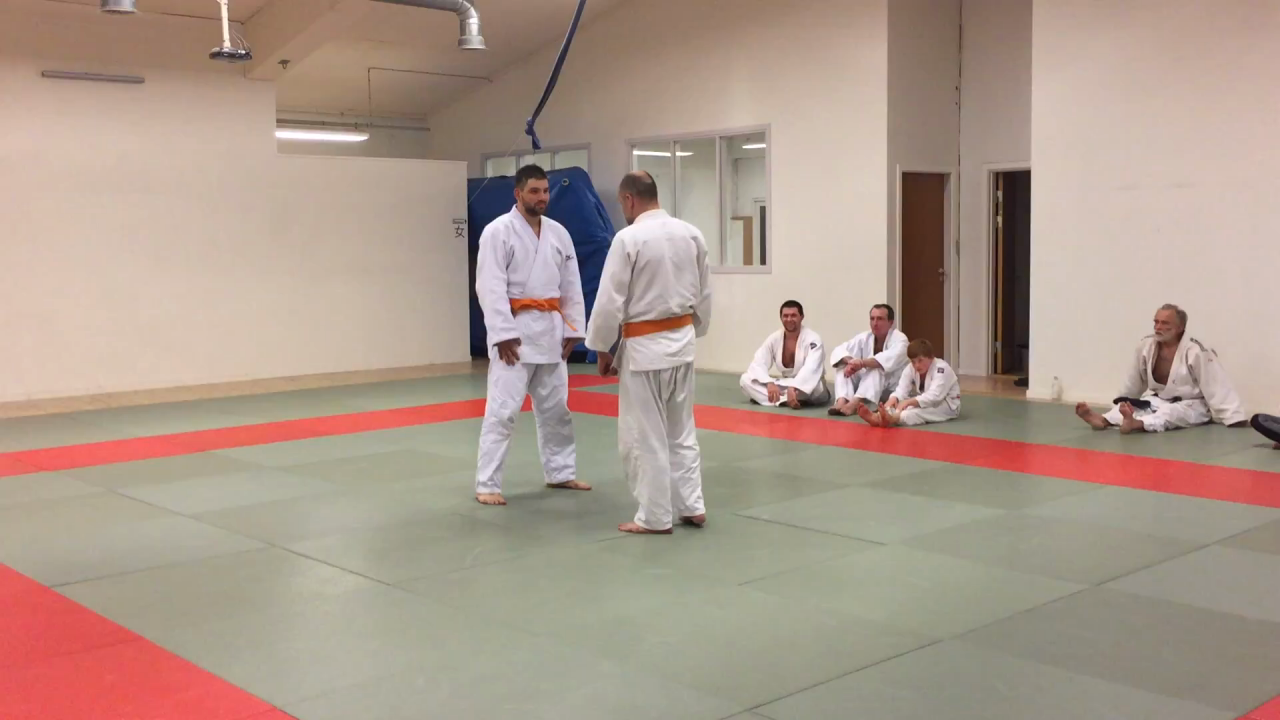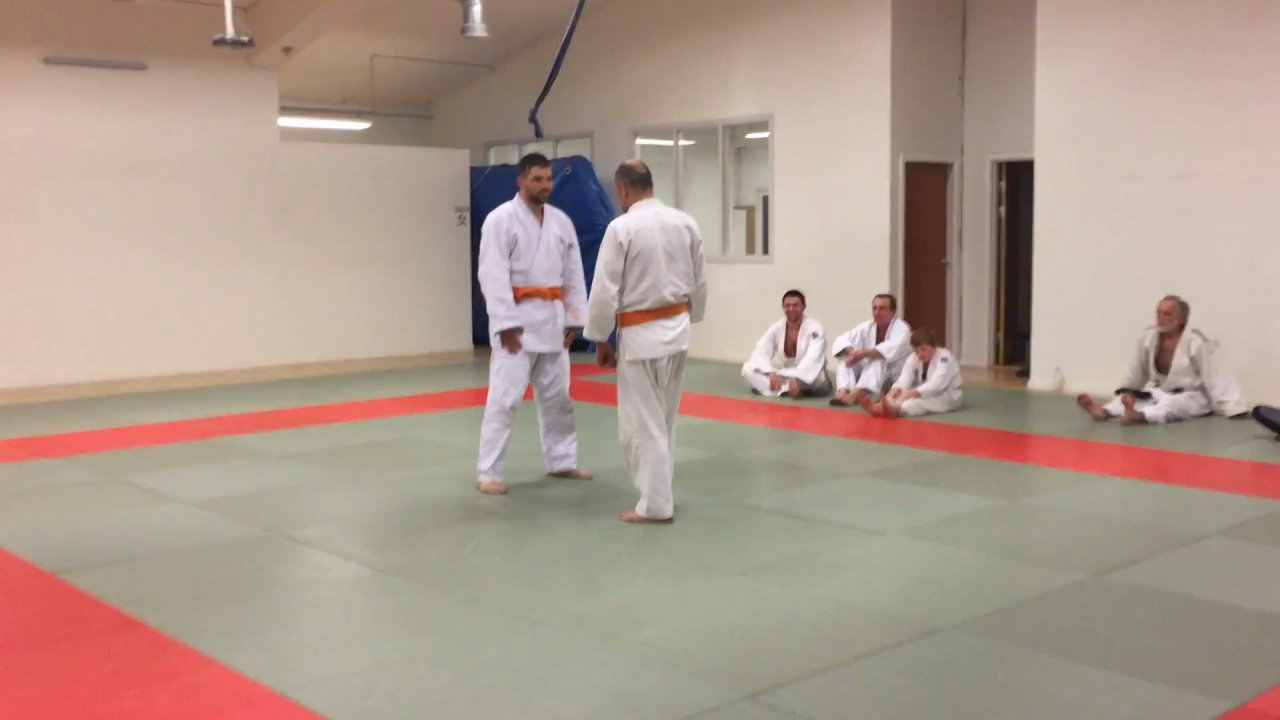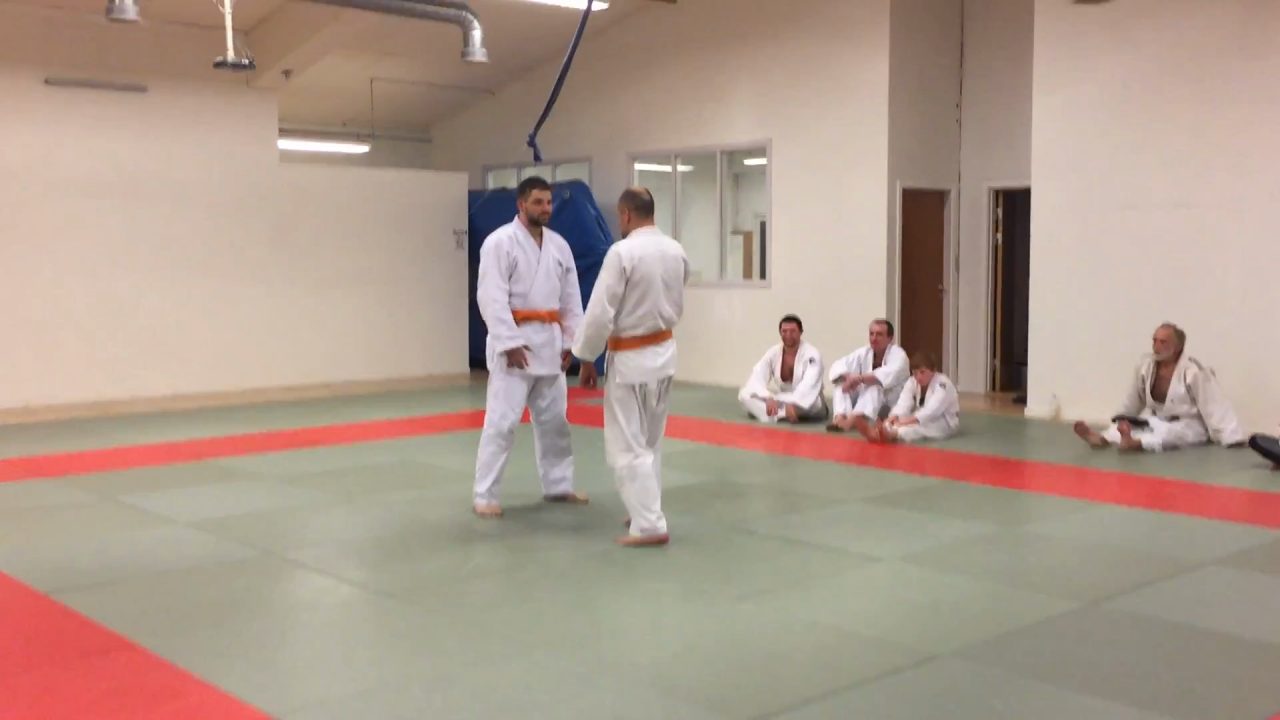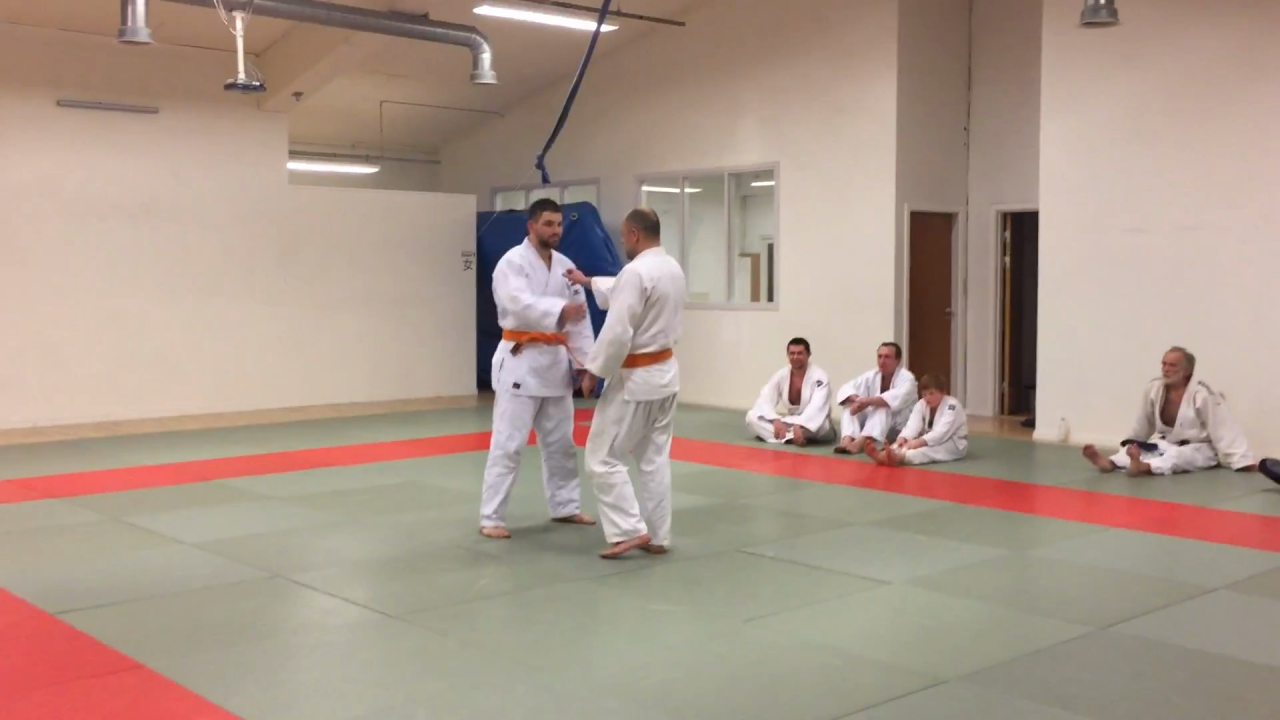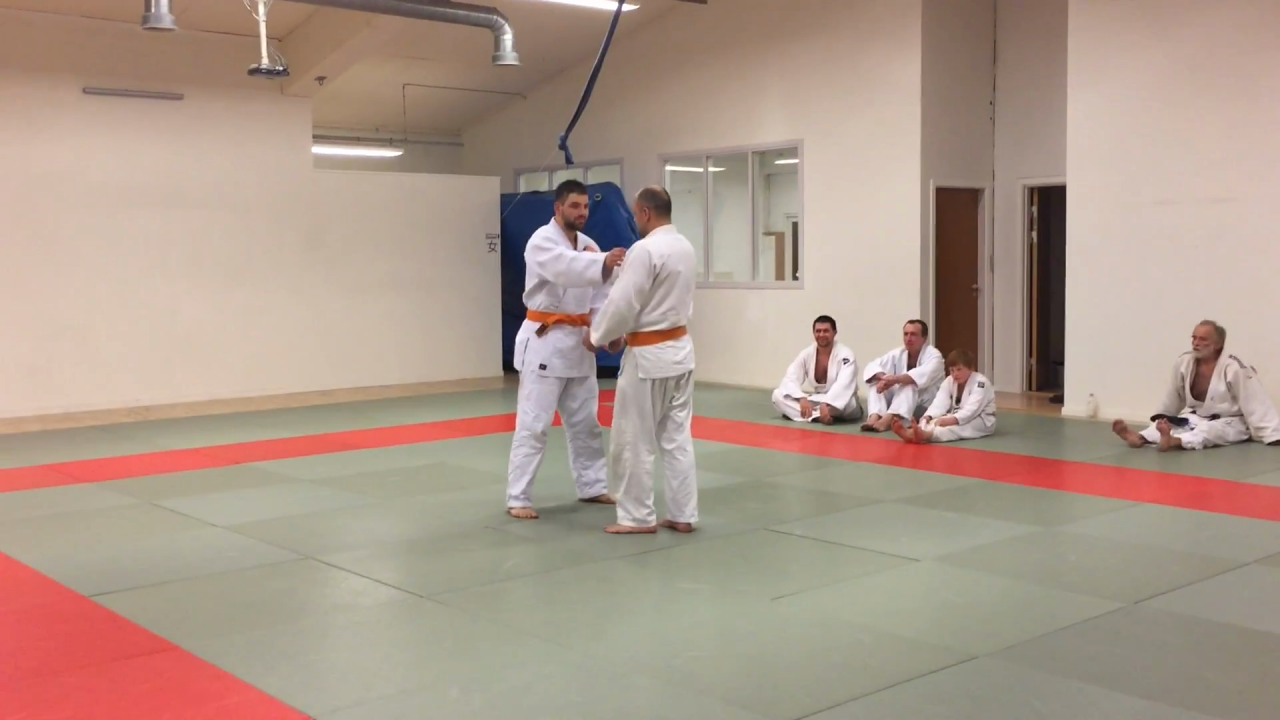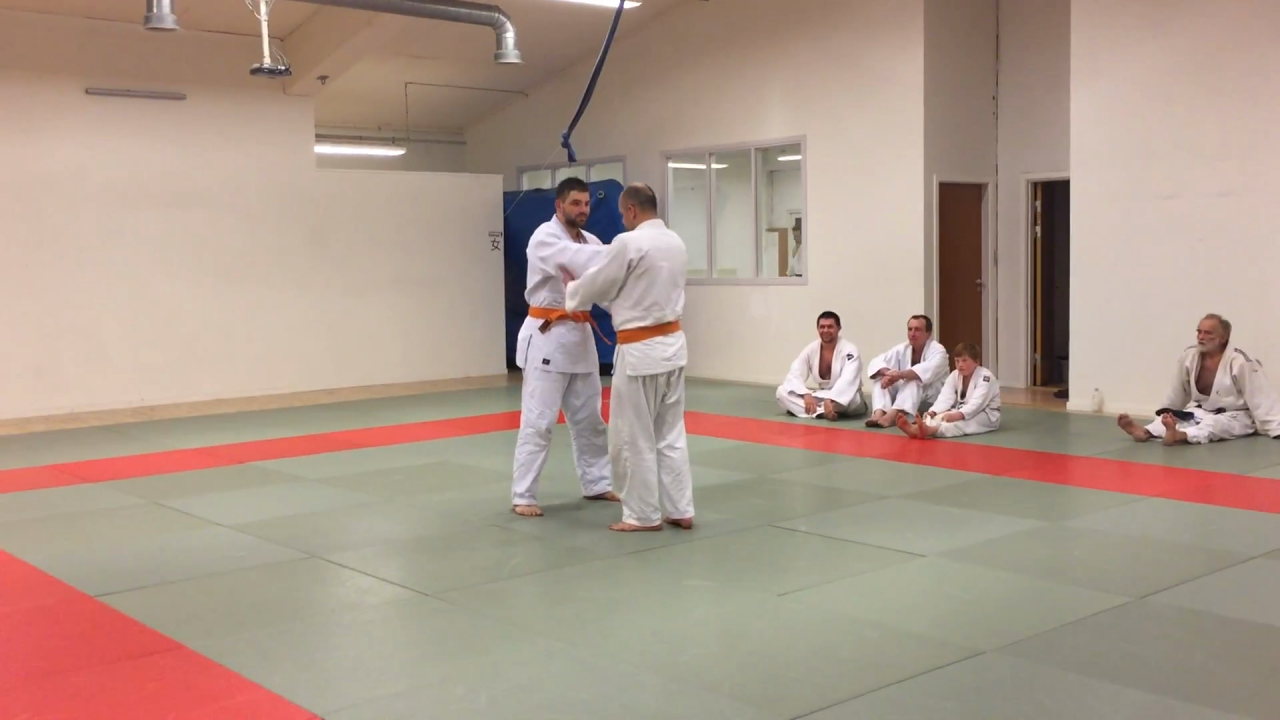
dt=0.3s
person 1, frame 1
left shoulder: (628, 239)
right shoulder: (691, 234)
left elbow: (610, 301)
right elbow: (703, 293)
left wrist: (602, 349)
left hip: (644, 345)
right hip: (682, 339)
left knee: (644, 436)
right knee: (680, 430)
left ankle: (655, 517)
right ankle: (690, 505)
person 1, frame 2
left shoulder: (621, 228)
right shoulder: (685, 222)
left elbow: (605, 291)
right elbow: (698, 282)
left wrist: (600, 340)
left hip: (641, 334)
right hip: (676, 327)
left knee: (643, 424)
right knee: (664, 418)
left ankle: (656, 505)
right ankle: (660, 493)
person 1, frame 3
left shoulder: (622, 252)
right shoulder: (677, 252)
left elbow: (600, 313)
left wrist: (585, 358)
left hip: (631, 359)
right hip: (664, 353)
left knee: (627, 446)
right knee: (648, 440)
left ankle: (651, 524)
right ankle: (645, 515)
person 1, frame 4
left shoulder: (636, 271)
right shoulder: (673, 269)
left elbow: (617, 331)
left wrist: (594, 372)
right wrist: (591, 283)
left hip: (635, 376)
right hip: (665, 372)
left knee: (603, 456)
right knee: (655, 458)
left ankle: (631, 529)
right ankle: (656, 536)
person 1, frame 5
left shoulder: (646, 249)
right shoulder: (684, 247)
left elbow: (622, 303)
left wrist: (596, 335)
left hip: (648, 354)
right hip: (680, 348)
left knee: (633, 440)
right knee: (677, 437)
left ankle: (638, 517)
right ankle: (683, 515)
person 1, frame 6
left shoulder: (628, 243)
right shoulder: (676, 242)
left elbow: (596, 286)
left wrist: (571, 287)
left hip: (640, 351)
right hip: (672, 343)
left knee: (633, 438)
right knee: (671, 435)
left ankle: (643, 515)
right ankle: (680, 510)
person 2, frame 1
left shoulder: (558, 232)
right shoulder: (498, 231)
left elbow: (570, 285)
right elbow: (490, 286)
left wrist: (573, 328)
right wrist: (503, 333)
left hip: (551, 329)
right hip: (515, 330)
left knee: (555, 407)
right knee: (502, 409)
left ankle: (560, 473)
right ankle: (487, 484)
person 2, frame 2
left shoulder: (560, 221)
right shoulder: (501, 219)
left elbow: (573, 273)
right elbow: (493, 275)
left wrist: (574, 317)
right wrist: (506, 321)
left hip: (552, 318)
right hip: (517, 318)
left knee: (557, 396)
right knee: (504, 398)
left ankle: (562, 461)
right ankle: (488, 472)
person 2, frame 3
left shoulder: (558, 245)
right shoulder: (500, 242)
left elbow: (570, 297)
right elbow: (491, 296)
left wrist: (571, 342)
right wrist: (509, 341)
left hip: (548, 341)
right hip: (515, 342)
left knee: (554, 419)
right knee: (501, 421)
left ankle: (558, 485)
right ankle: (485, 495)
person 2, frame 4
left shoulder: (565, 266)
right shoulder: (513, 261)
left elbow: (580, 318)
right elbow: (520, 302)
left wrist: (584, 361)
right wrist: (560, 311)
left hip: (556, 363)
right hip: (521, 360)
left knee: (560, 441)
right knee: (508, 443)
left ankle: (565, 507)
right ankle: (491, 517)
person 2, frame 5
left shoulder: (588, 247)
right shoulder: (542, 241)
left elbow: (601, 294)
right elbow: (566, 267)
right wrist: (604, 262)
left hip: (578, 342)
right hip: (544, 341)
left knee: (585, 421)
right knee: (534, 423)
left ankle: (592, 487)
right ankle: (518, 498)
person 2, frame 6
left shoulder: (589, 241)
right shoulder: (544, 237)
right elbow: (570, 258)
right wrist: (609, 254)
left hip: (580, 336)
right hip: (546, 337)
left knee: (589, 418)
right knee: (538, 421)
left ankle: (597, 484)
right ankle: (523, 496)
